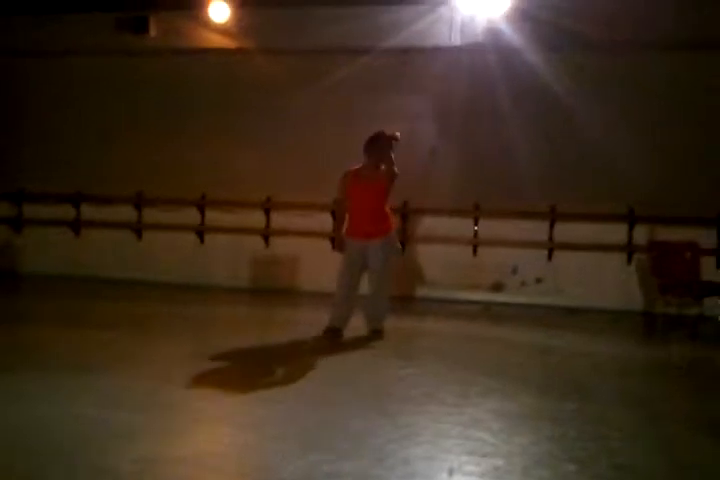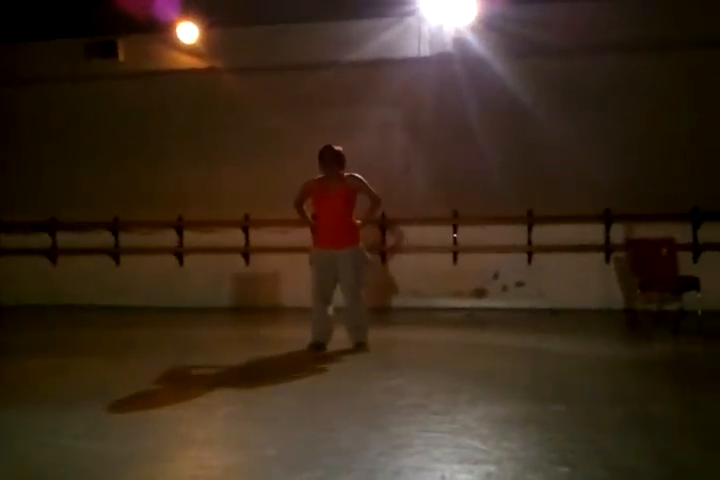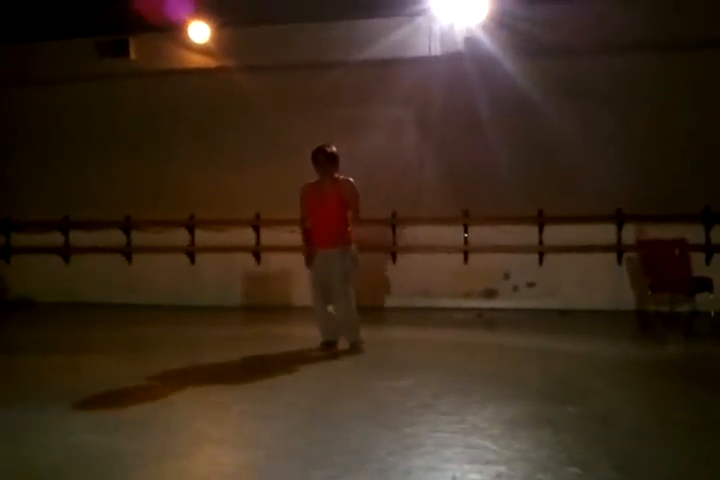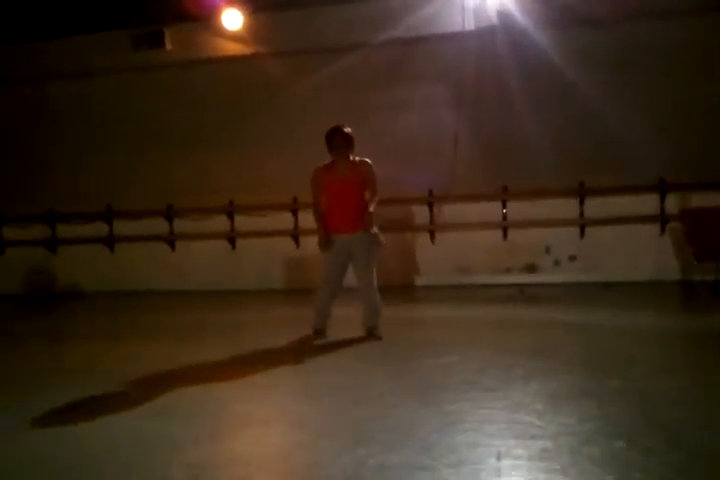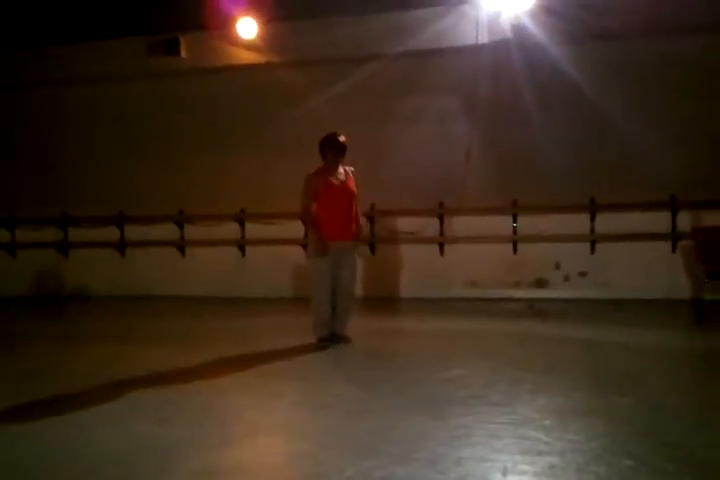
dt=1s
person 1, frame 1
left shoulder: (386, 174)
right shoulder: (349, 176)
left elbow: (392, 171)
right elbow: (342, 206)
left wrist: (390, 147)
right wrist: (338, 234)
left hip: (381, 238)
right hip: (354, 237)
left knee: (379, 285)
right knee: (346, 284)
left ankle: (376, 325)
right ankle: (336, 324)
person 1, frame 2
left shoulder: (352, 181)
right shoulder: (312, 185)
left elbow: (375, 200)
right elbow: (298, 203)
left wrist: (361, 221)
right wrist: (310, 222)
left hip: (349, 248)
right hip: (321, 249)
left knee: (353, 295)
right knee: (320, 296)
left ankle: (359, 338)
right ankle: (320, 338)
person 1, frame 3
left shoulder: (346, 185)
right shoulder: (307, 190)
left elbow: (355, 214)
right elbow: (304, 221)
left wrist: (346, 235)
right wrist: (307, 247)
left hip: (340, 249)
right hip: (317, 250)
left knee: (343, 295)
right knee: (320, 297)
left ankle: (354, 338)
right ankle: (330, 336)
person 1, frame 4
left shoulder: (364, 167)
right shoulder: (321, 173)
left elbow: (373, 194)
right elbow: (317, 205)
left wrist: (370, 211)
right wrist: (322, 231)
left hip: (362, 233)
right hip: (335, 236)
left knee: (368, 281)
right knee: (329, 283)
left ankle: (372, 325)
right ankle: (319, 325)
person 1, frame 5
left shoulder: (350, 173)
right shoulder: (315, 179)
right elbow: (305, 211)
left wrist: (358, 229)
right wrist: (315, 237)
left hip: (348, 242)
right hip: (325, 243)
left knee: (346, 289)
right knee: (324, 289)
left ankle: (338, 330)
right ankle: (322, 333)
